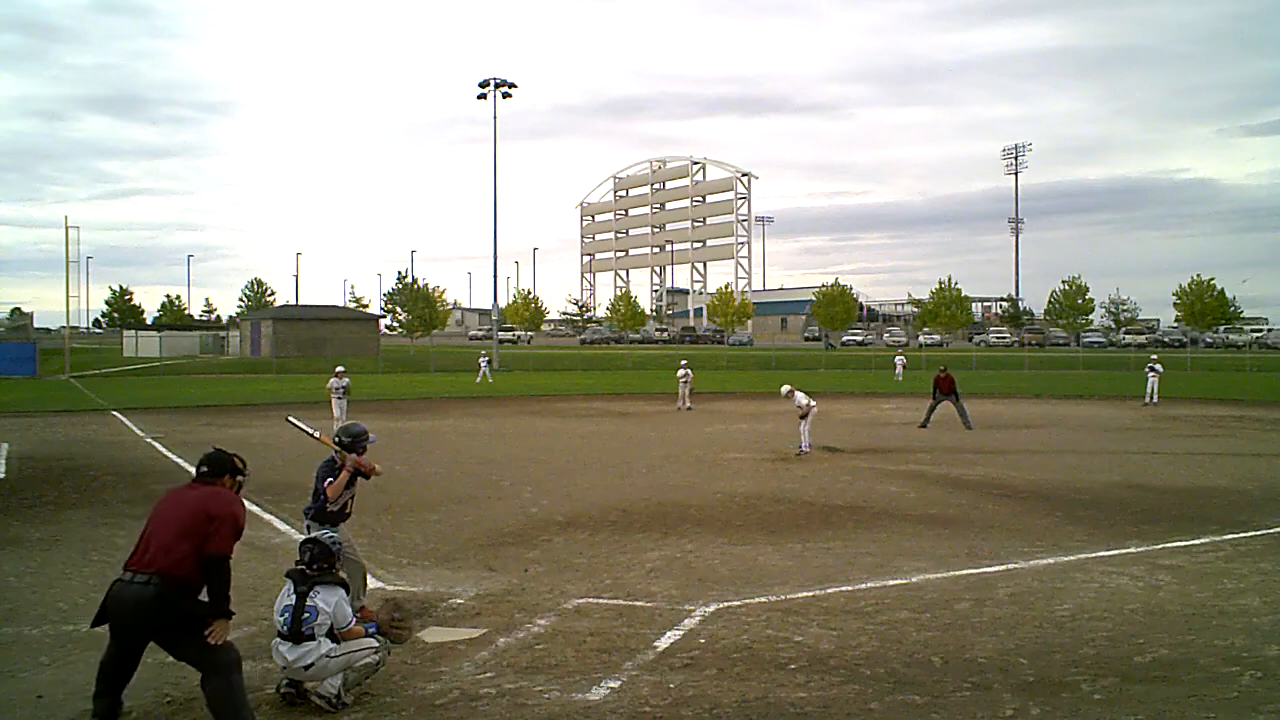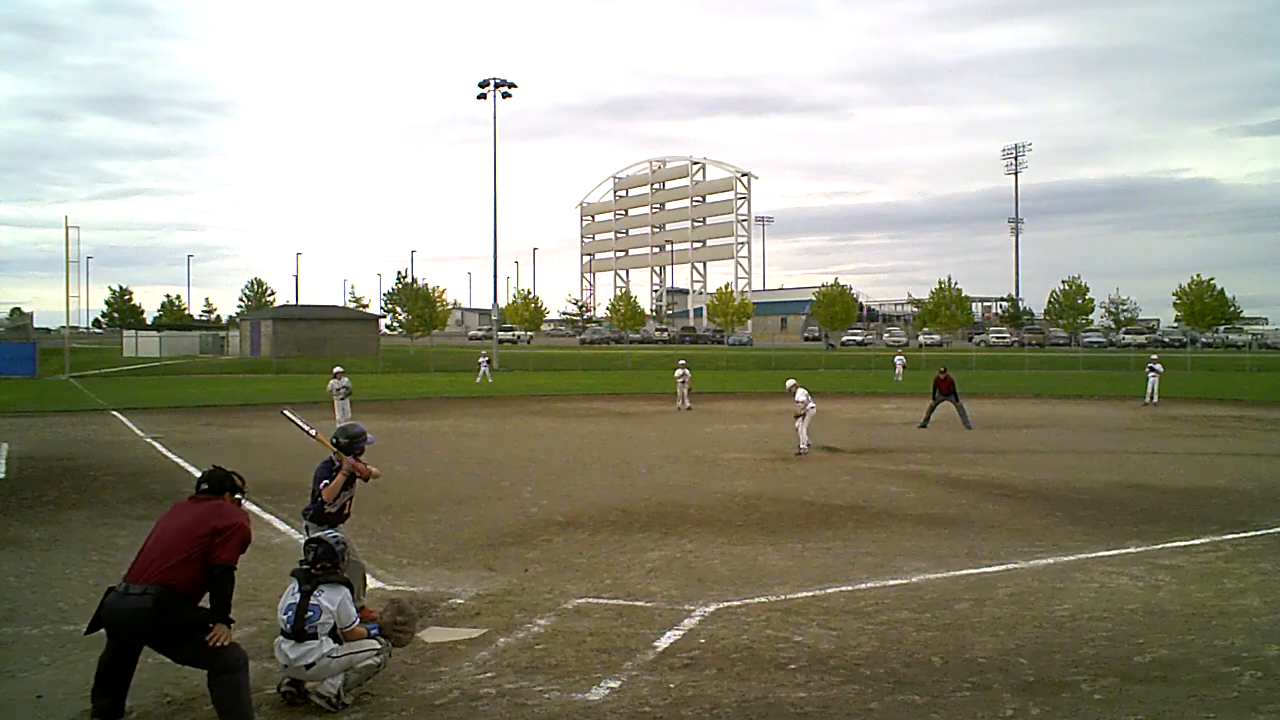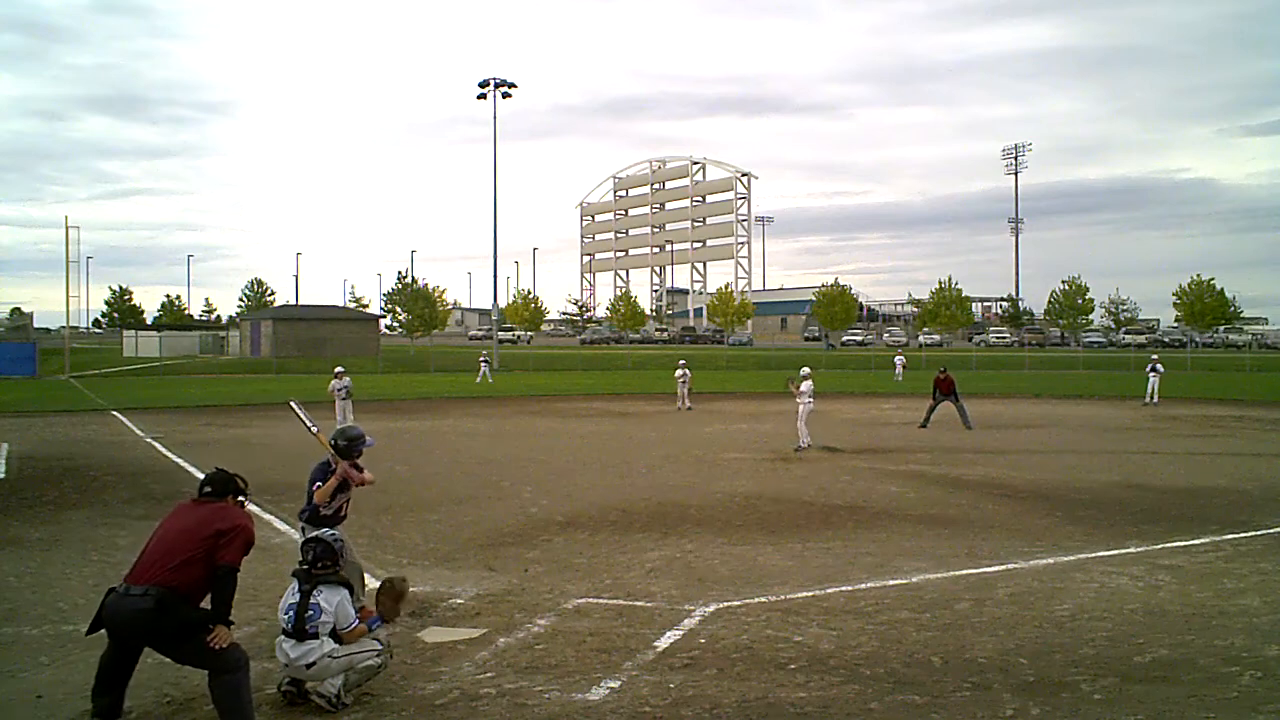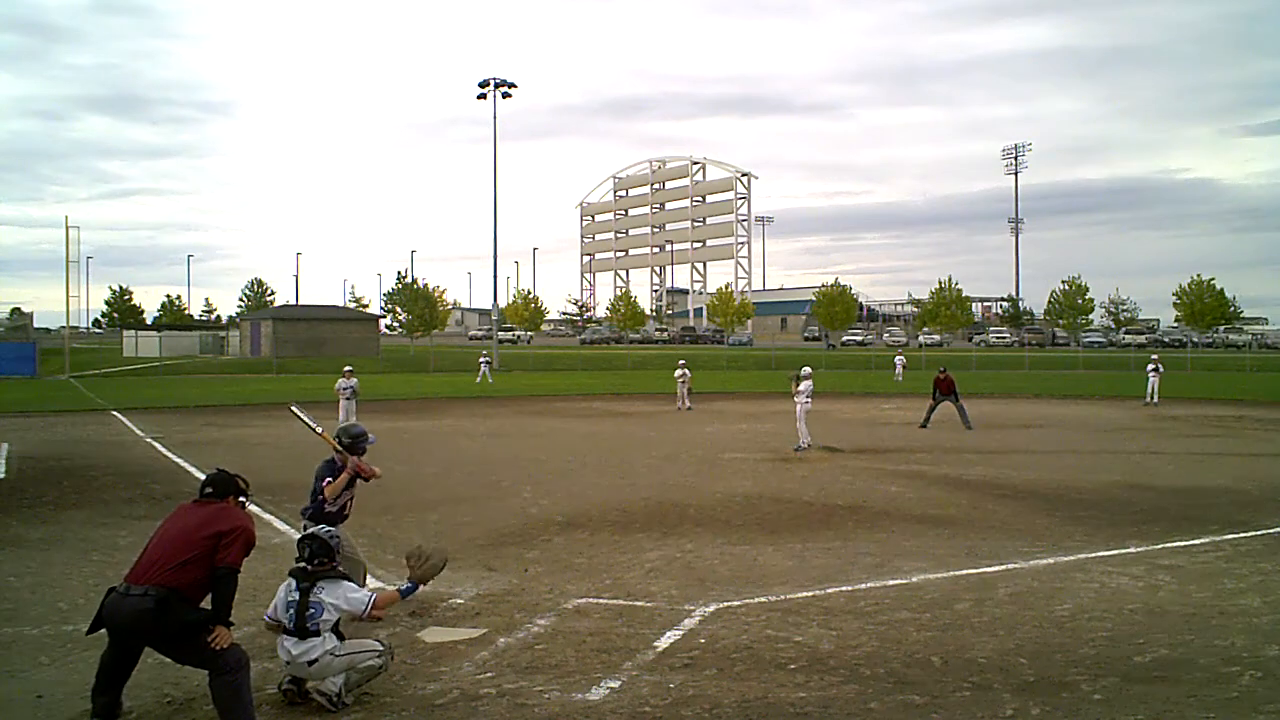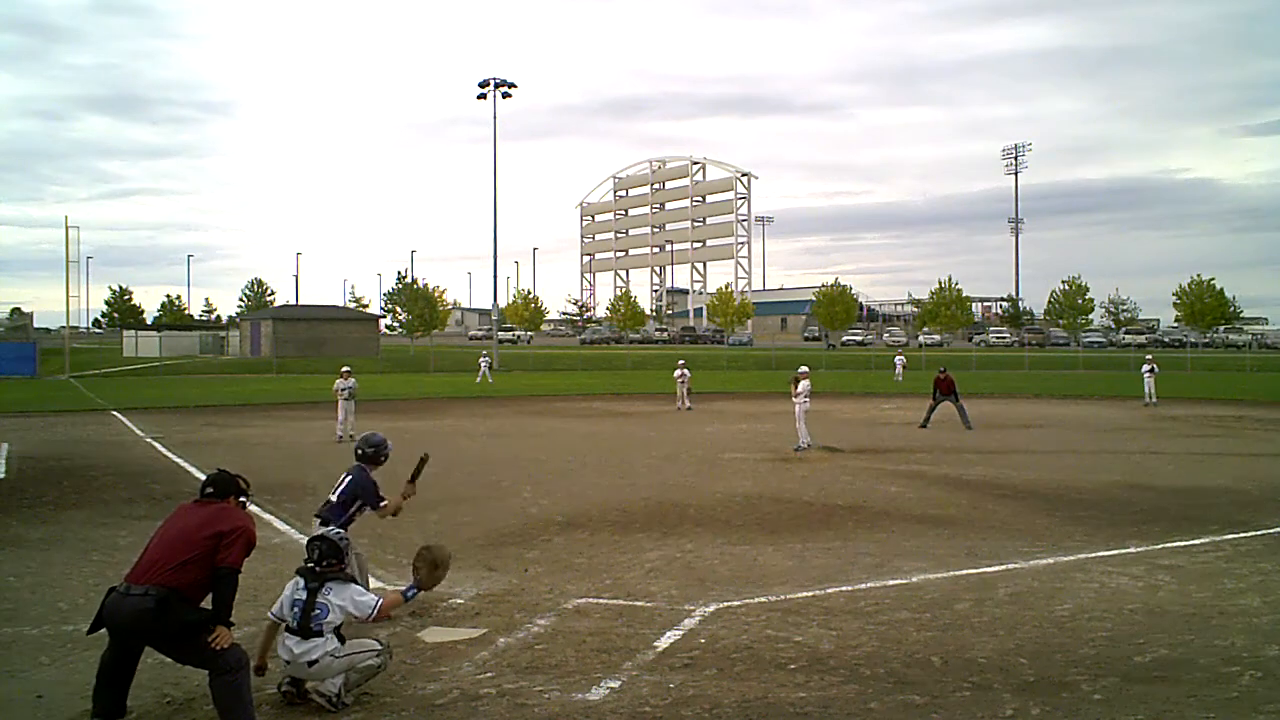
dt=0.5s
person 1, frame 1
left shoulder: (172, 496)
right shoulder: (228, 502)
right elbow: (217, 562)
right wrist: (221, 613)
left hip: (122, 595)
right hip: (163, 601)
left knee: (121, 654)
right knee: (222, 662)
person 1, frame 2
left shoulder: (178, 509)
right shoulder: (234, 517)
right elbow: (222, 572)
right wrist: (221, 621)
left hip: (116, 605)
right hip: (155, 610)
left knee: (120, 649)
right knee: (230, 661)
person 1, frame 3
left shoulder: (181, 511)
right shoulder: (237, 520)
right elbow: (225, 574)
right wrist: (221, 622)
left hip: (117, 605)
right hip: (156, 610)
left knee: (121, 651)
right knee: (231, 662)
person 1, frame 4
left shoulder: (182, 511)
right shoulder: (238, 521)
right elbow: (226, 575)
right wrist: (221, 622)
left hip: (117, 604)
right hip: (156, 610)
left knee: (121, 651)
right knee: (231, 661)
person 1, frame 5
left shoulder: (183, 511)
right shoulder: (238, 521)
right elbow: (226, 575)
right wrist: (222, 622)
left hip: (117, 604)
right hip: (157, 609)
left knee: (121, 652)
right knee: (231, 662)
person 2, frame 1
left shoulder: (291, 584)
right shoulder: (334, 593)
right elbow: (348, 634)
right wrist: (372, 629)
left hip: (284, 662)
right hip: (312, 665)
right knee: (379, 647)
left ankle: (292, 683)
right ankle: (330, 690)
person 2, frame 2
left shoulder: (295, 584)
right shoulder: (338, 591)
left elbow: (284, 621)
right elbow: (351, 635)
right wrist: (376, 630)
left hip: (286, 662)
right hip: (314, 664)
right knee: (380, 649)
left ankle: (293, 681)
right ankle: (331, 689)
person 2, frame 3
left shoulder: (296, 585)
right shoulder: (337, 592)
right elbow: (349, 637)
right wrist: (378, 620)
left hip: (286, 661)
right hip: (315, 664)
right knee: (381, 650)
left ankle: (293, 681)
right ankle: (331, 690)
person 2, frame 4
left shoulder: (290, 584)
right shoulder: (338, 588)
left elbow: (270, 624)
right elbow: (377, 604)
right wrist: (412, 584)
left hip: (289, 661)
right hip: (319, 662)
right knee: (382, 653)
left ankle: (294, 680)
right ankle: (332, 689)
person 2, frame 5
left shoulder: (296, 583)
right shoulder: (346, 590)
left elbow: (273, 622)
right elbow: (383, 608)
left wrist: (260, 659)
right wrist: (415, 587)
left hip: (289, 661)
right hip: (320, 663)
right knee: (381, 652)
left ankle: (292, 680)
right ankle: (331, 689)
person 3, frame 1
left shoulder: (354, 462)
right shoulder: (327, 468)
left elbow: (379, 471)
right elbow: (332, 494)
left wrist: (370, 467)
right wrist: (348, 469)
left hip: (337, 526)
right hip: (318, 527)
left knee: (357, 566)
left ankle: (358, 605)
person 3, frame 2
left shoulder: (353, 463)
right shoulder: (325, 469)
left elbow: (376, 474)
right elbow: (327, 496)
left wrist: (366, 471)
right wrist: (344, 471)
left hip: (337, 526)
right hip: (317, 527)
left knee: (356, 566)
left ankle: (358, 605)
person 3, frame 3
left shoulder: (350, 466)
right shoulder: (321, 470)
left elbow: (371, 478)
right elbow: (318, 499)
left wrist: (361, 478)
right wrist: (338, 476)
left hip: (334, 527)
right hip: (314, 528)
left knee: (354, 566)
left ankle: (357, 605)
person 3, frame 4
left shoulder: (353, 463)
right shoulder: (327, 468)
left elbow: (376, 473)
right elbow: (329, 493)
left wrist: (368, 469)
right wrist: (349, 470)
left hip: (335, 527)
right hip: (316, 527)
left knee: (357, 565)
person 3, frame 5
left shoulder: (355, 472)
right shoulder: (364, 480)
right elbow: (382, 512)
right wrist: (404, 496)
left hip: (330, 529)
left knee: (358, 560)
